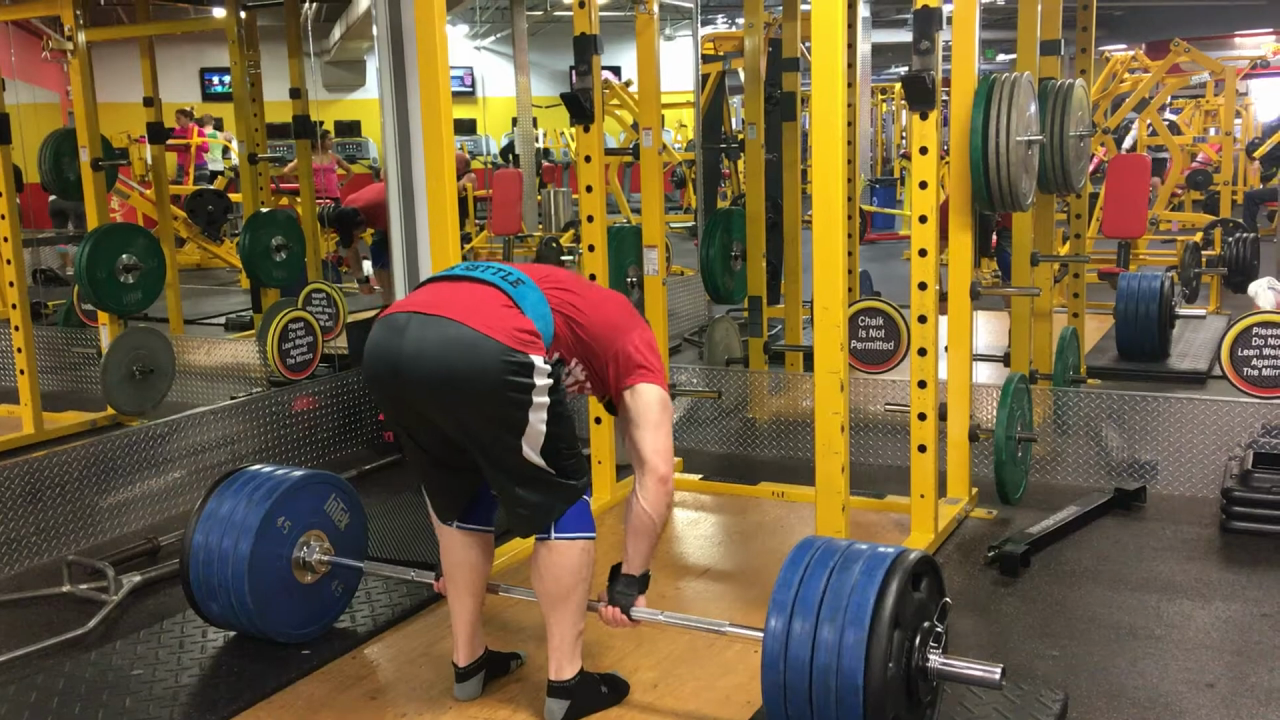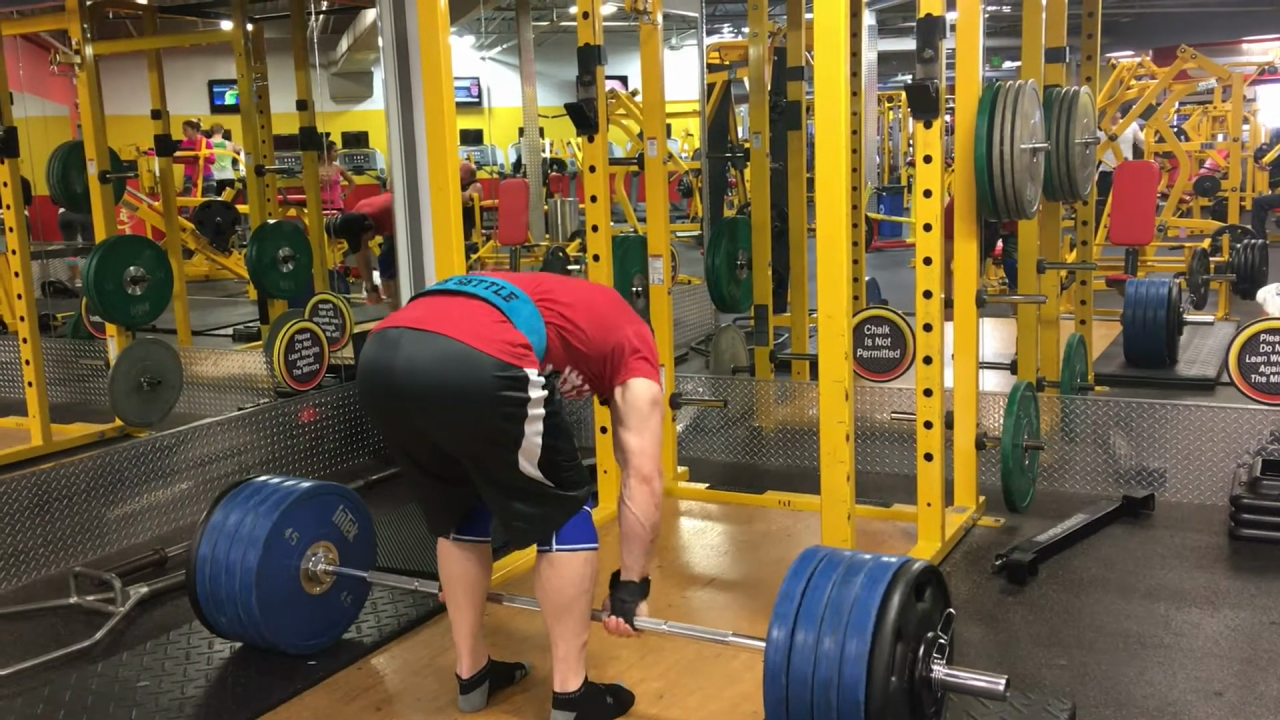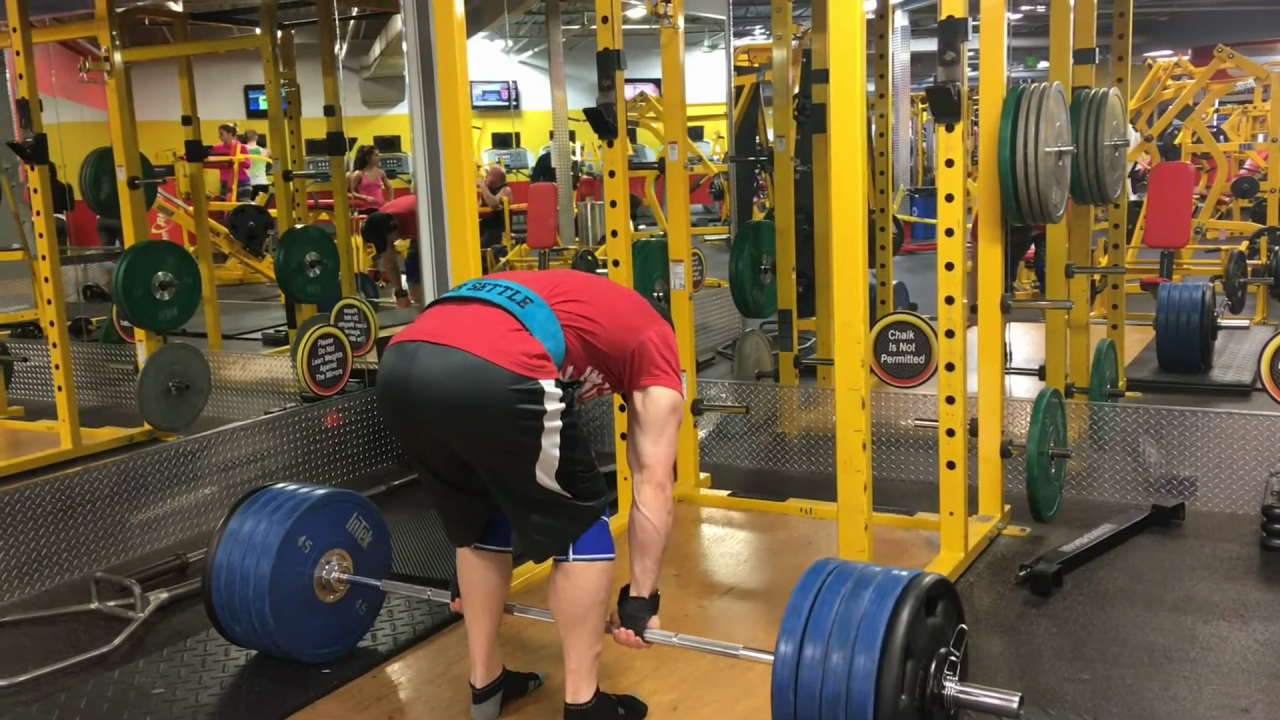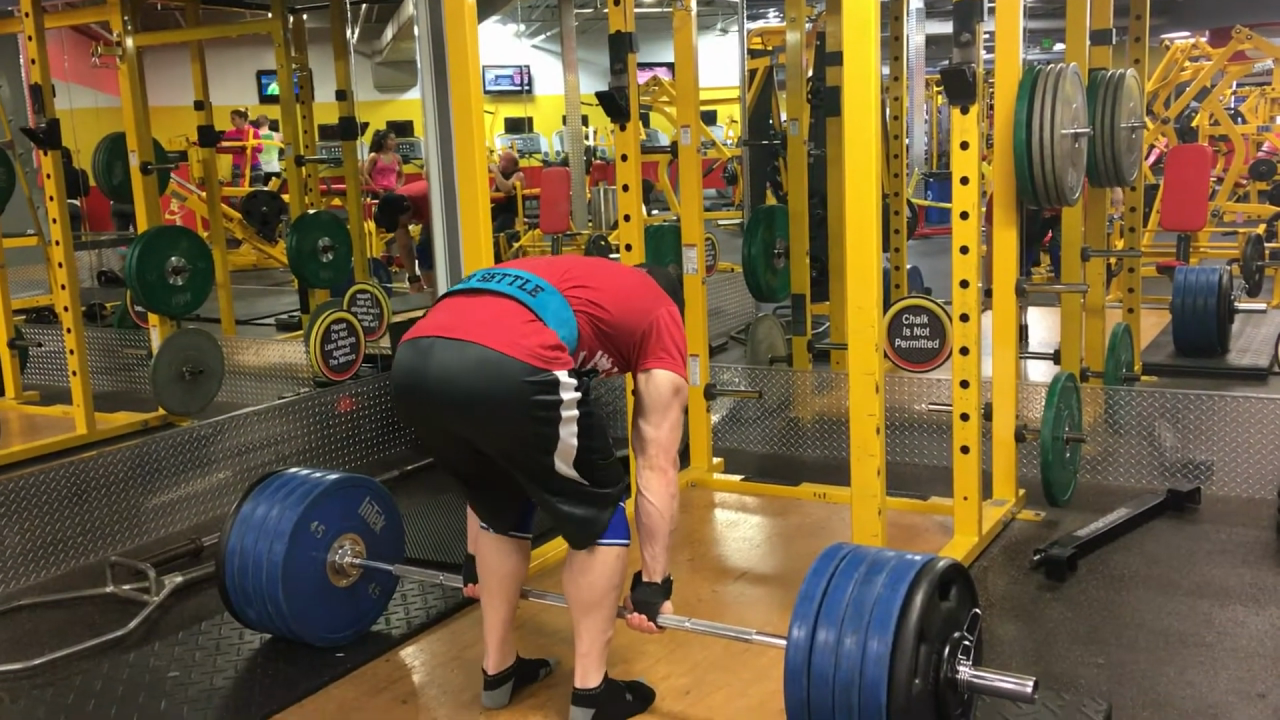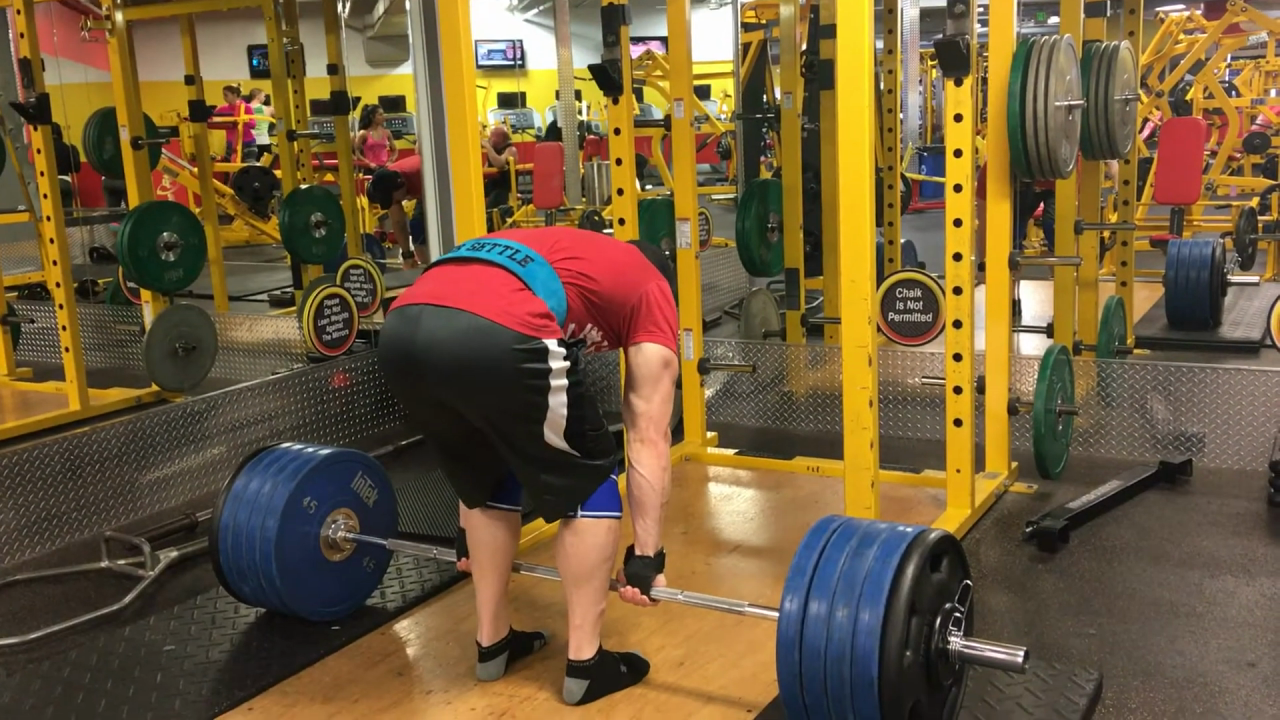
dt=1s
person 1, frame 1
right shoulder: (630, 339)
right elbow: (656, 472)
left wrist: (454, 560)
right wrist: (630, 580)
left hip: (387, 341)
right hip: (481, 350)
left knee: (464, 502)
right knee: (562, 504)
left ankle: (468, 662)
person 1, frame 2
right shoulder: (631, 345)
left elbow: (499, 469)
right elbow: (642, 476)
right wrist: (631, 587)
left hip: (381, 355)
right hip: (474, 365)
left knee: (460, 512)
right knee: (564, 516)
left ankle: (471, 673)
person 1, frame 3
right shoulder: (653, 340)
left elbow: (500, 470)
right elbow: (652, 482)
right wrist: (641, 600)
left hip: (401, 365)
right hip: (492, 376)
left knee: (480, 516)
right knee: (579, 524)
left ankle: (486, 684)
person 1, frame 4
right shoulder: (661, 315)
left elbow: (494, 457)
right elbow: (656, 464)
left wrist: (476, 561)
right wrist: (653, 583)
left hip: (414, 361)
right hip: (507, 368)
left knee: (502, 504)
right knee: (598, 509)
left ankle: (498, 670)
person 1, frame 5
right shoulder: (651, 289)
left elbow: (498, 424)
right elbow: (648, 437)
left wrist: (468, 534)
right wrist: (647, 557)
left hip: (403, 329)
right hip: (497, 337)
left knee: (489, 476)
right knee: (589, 481)
left ankle: (492, 643)
right ankle: (585, 665)
